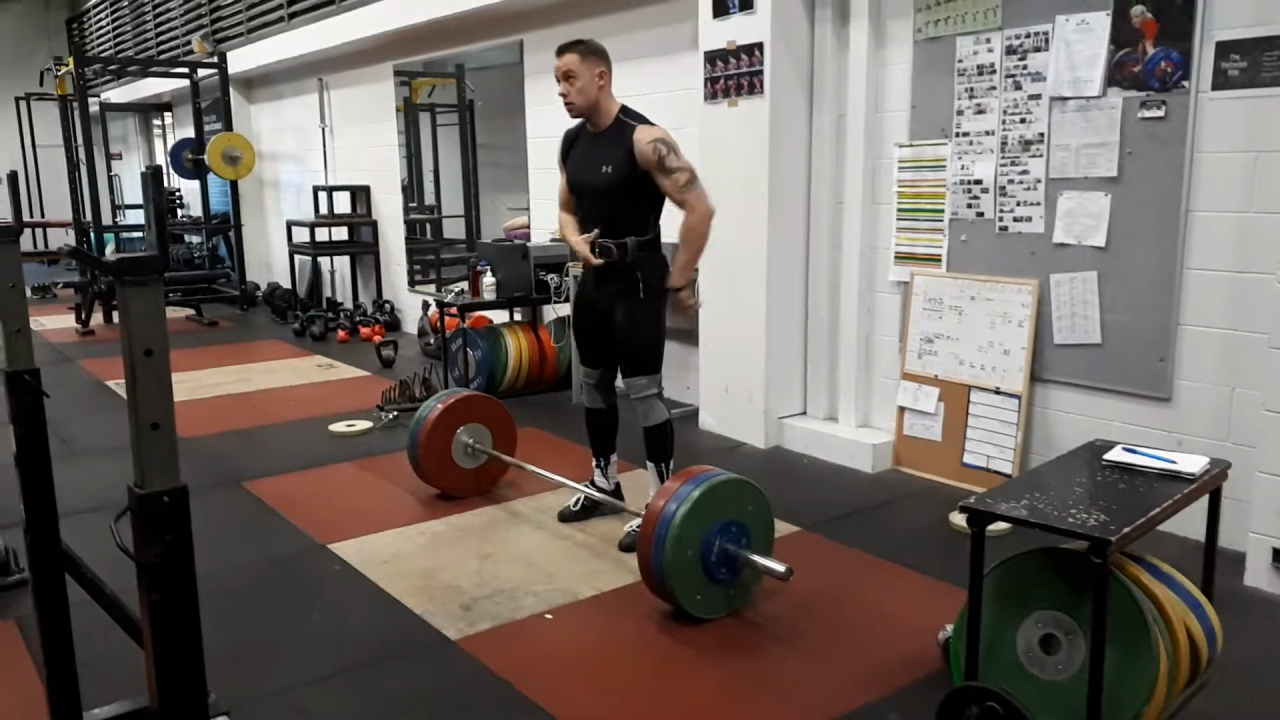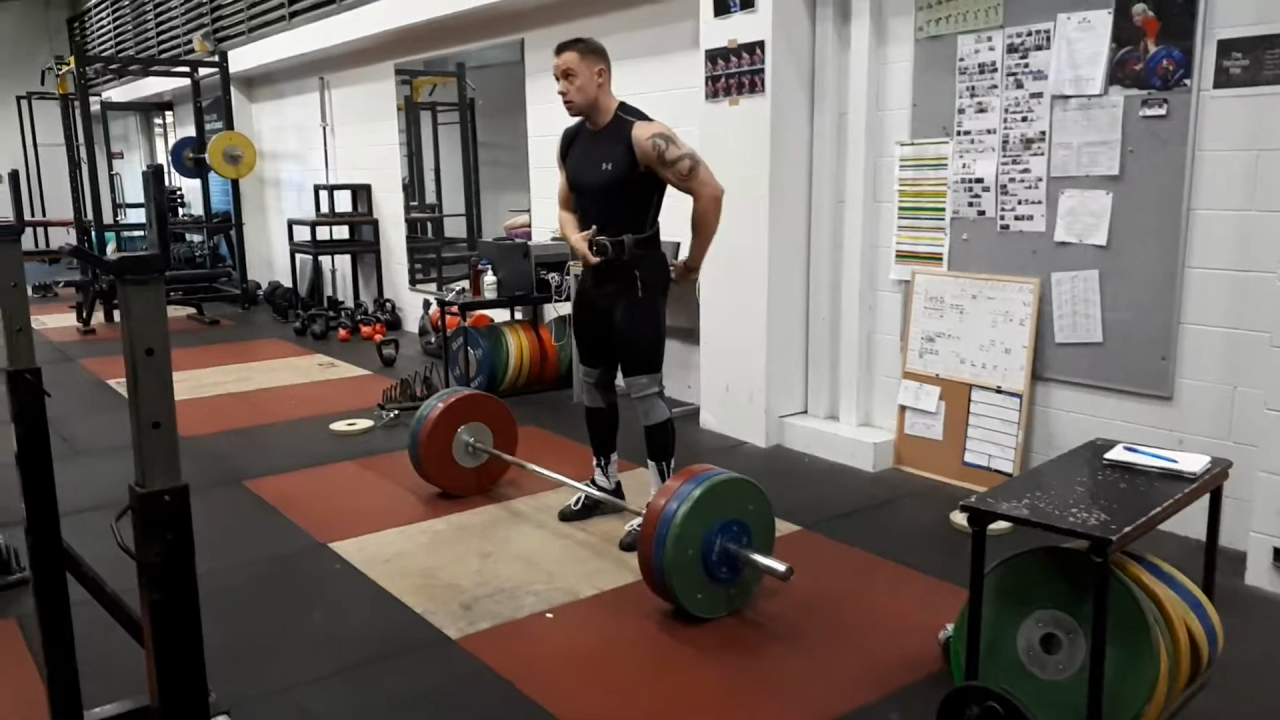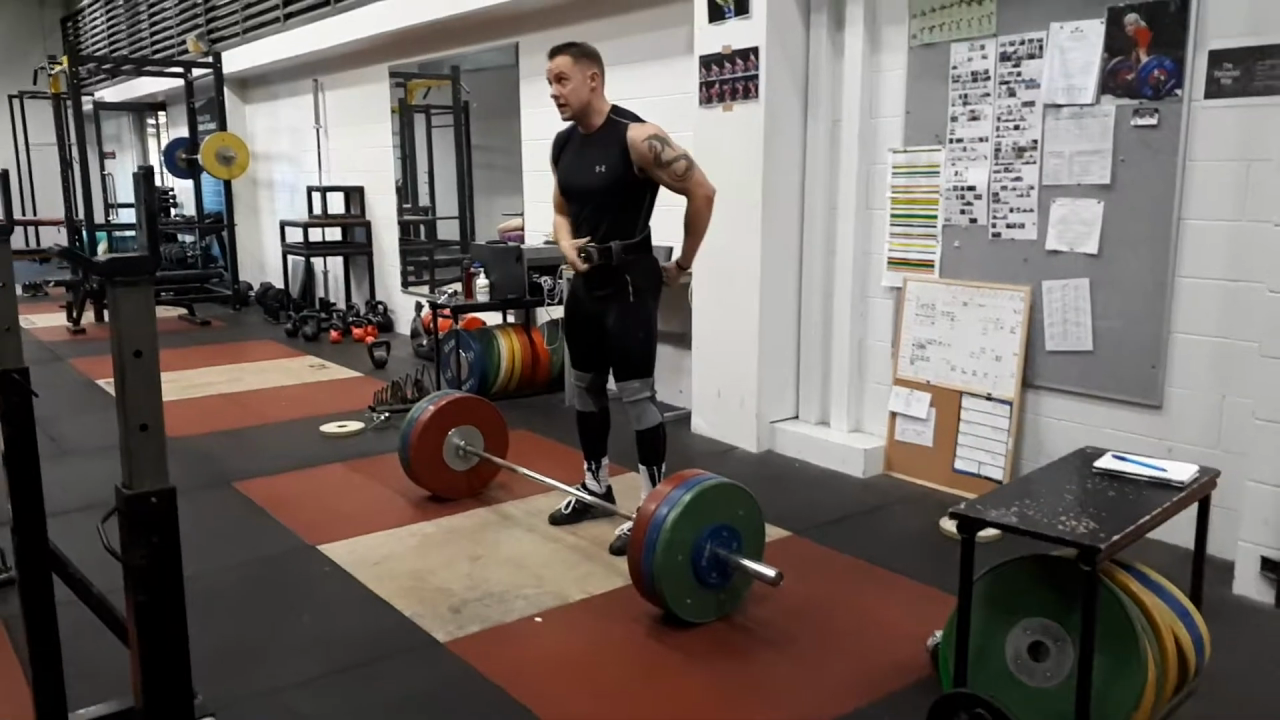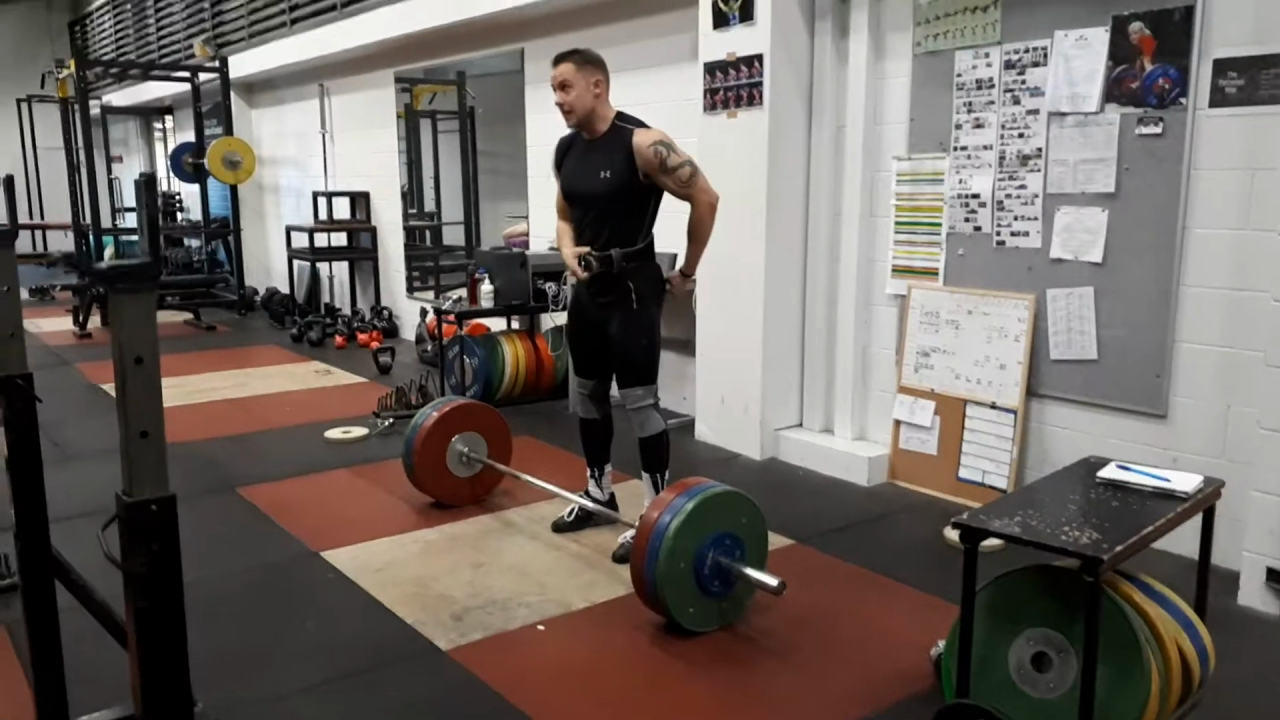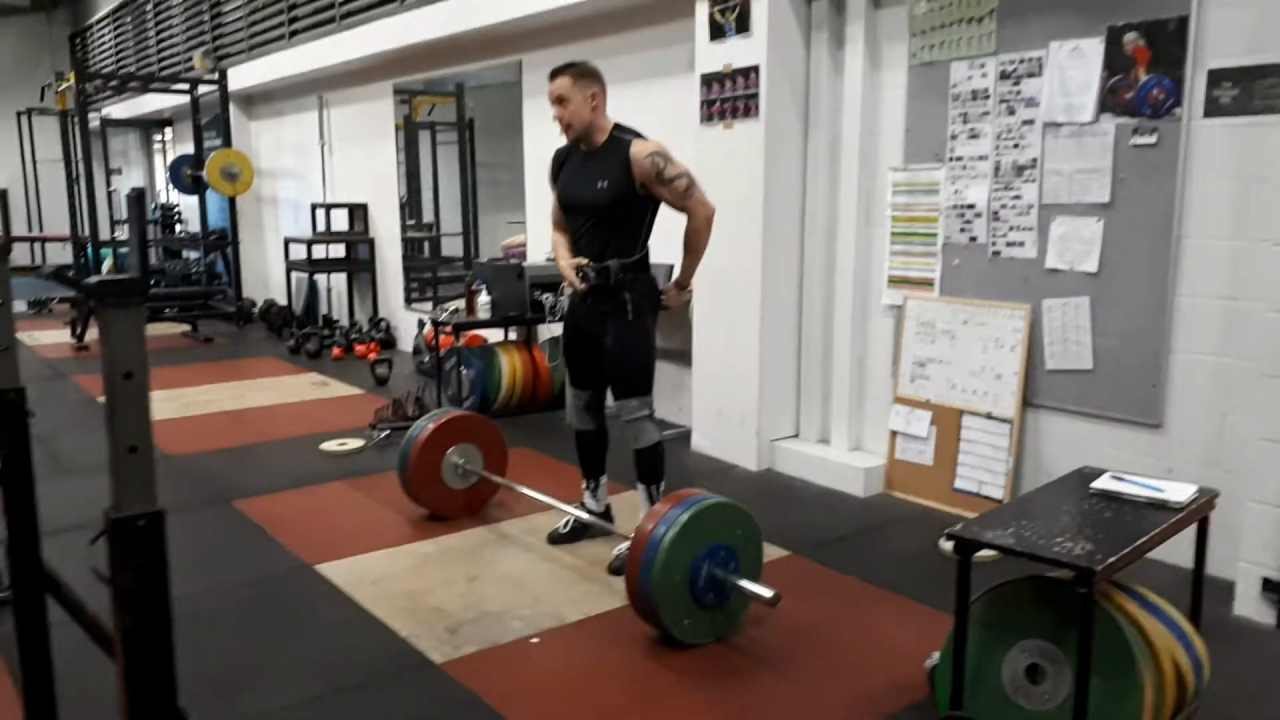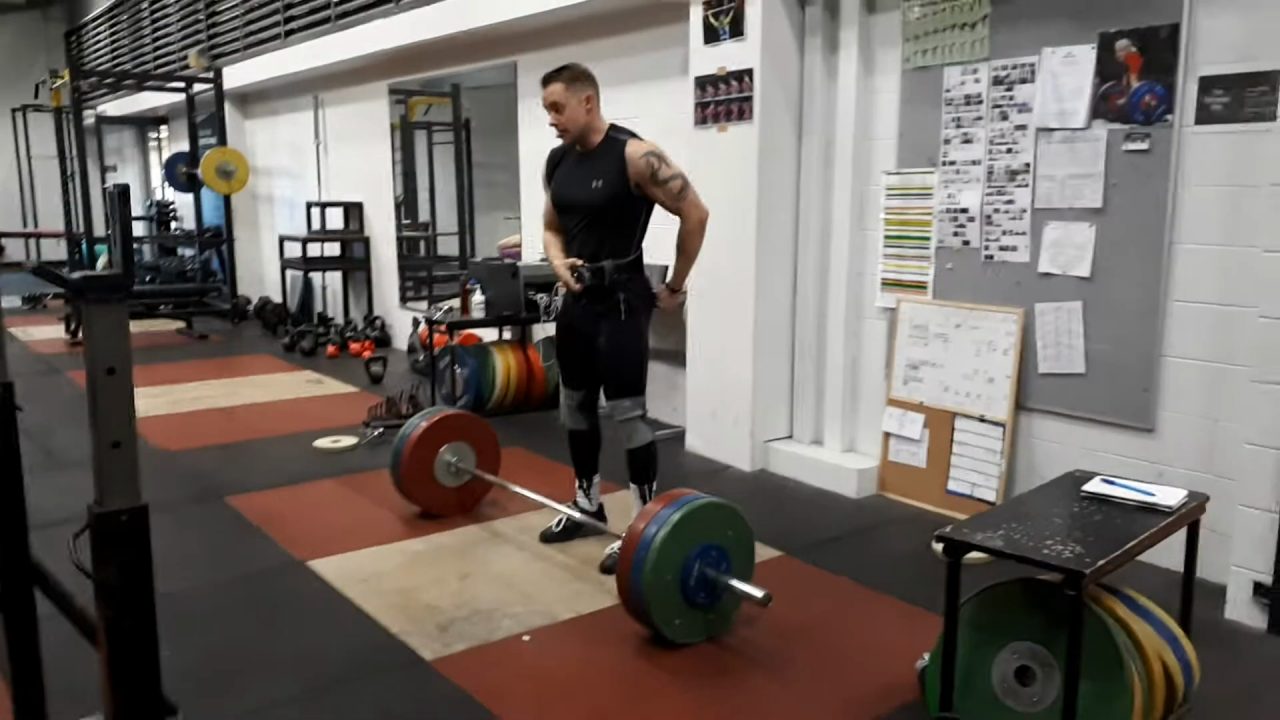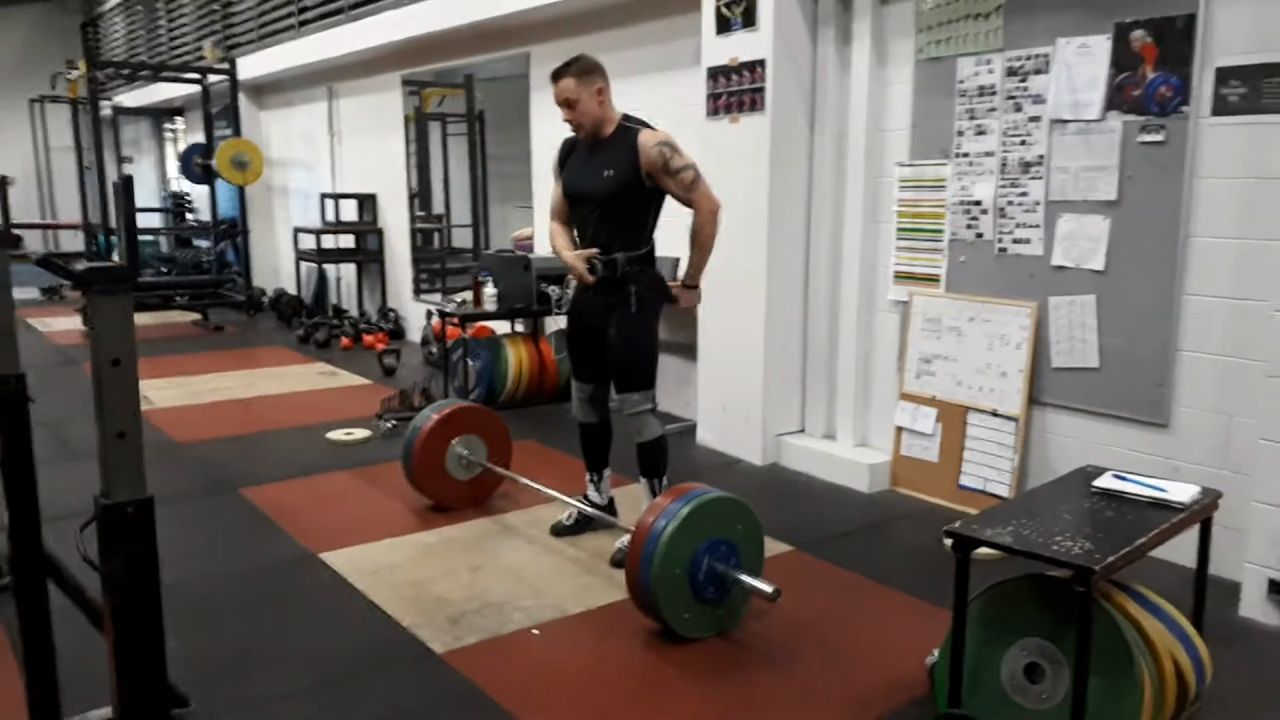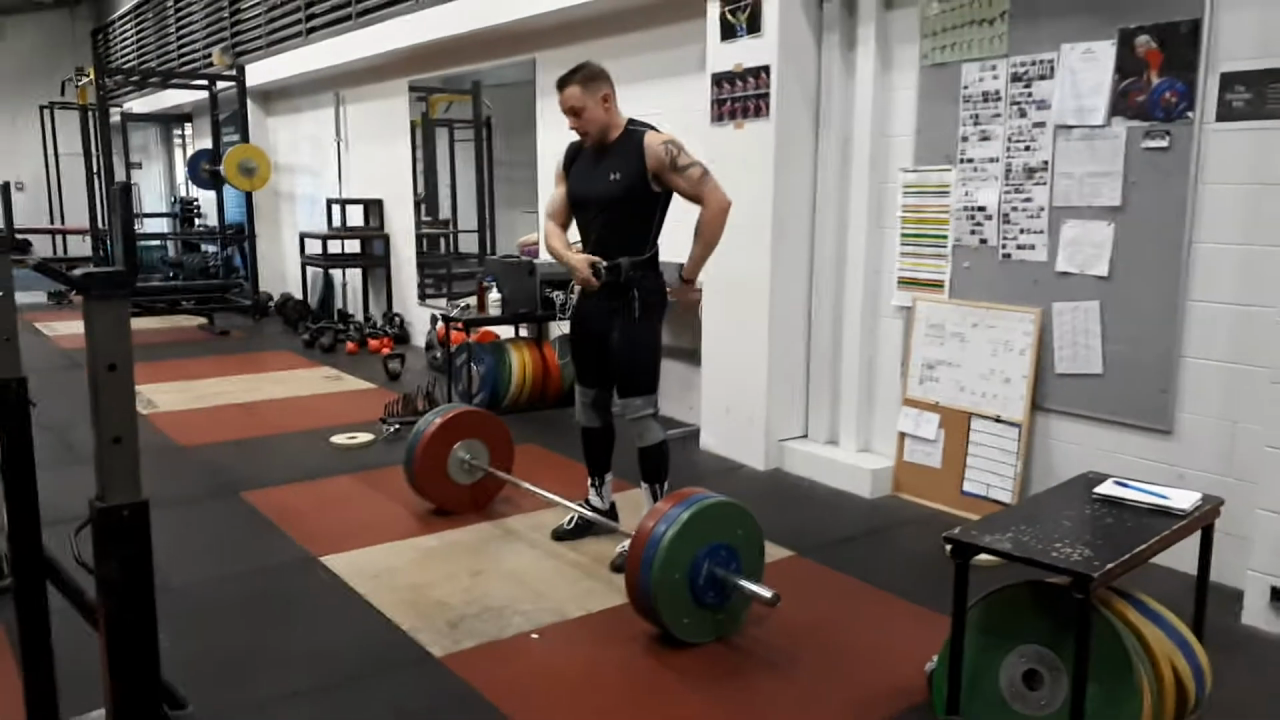
dt=0.1s
person 1, frame 1
left shoulder: (644, 139)
right shoulder: (572, 142)
left elbow: (699, 209)
left wrist: (680, 283)
right wrist: (577, 242)
left hip: (638, 279)
right hip: (593, 278)
left knee: (643, 390)
right knee: (593, 382)
right ankle: (604, 483)
person 1, frame 2
left shoulder: (643, 135)
right shoulder: (571, 141)
left elbow: (709, 191)
left wrist: (692, 264)
right wrist: (575, 237)
left hip: (637, 276)
right hip: (593, 276)
left knee: (644, 388)
right knee: (594, 382)
right ankle: (605, 482)
person 1, frame 3
left shoulder: (637, 137)
right shoulder: (563, 144)
left elbow: (702, 191)
left wrist: (683, 264)
right wrist: (566, 244)
left hip: (628, 281)
right hip: (585, 281)
left knee: (635, 393)
right knee: (585, 386)
right ankle: (595, 486)
person 1, frame 4
left shoulder: (641, 143)
right shoulder: (566, 149)
left elbow: (705, 198)
left wrist: (686, 272)
right wrist: (568, 250)
left hip: (632, 287)
right hip: (587, 287)
left knee: (639, 400)
right knee: (588, 393)
right ankle: (599, 494)
person 1, frame 5
left shoulder: (638, 154)
right shoulder: (563, 160)
left elbow: (701, 211)
left wrist: (681, 284)
right wrist: (565, 262)
left hip: (627, 298)
right hip: (583, 298)
left knee: (634, 412)
right knee: (583, 404)
right ankle: (594, 505)
person 1, frame 6
left shoulder: (635, 154)
right shoulder: (557, 161)
left elbow: (694, 214)
left wrist: (675, 286)
right wrist: (558, 262)
left hip: (620, 298)
right hip: (577, 298)
left knee: (626, 411)
right knee: (576, 404)
right ankle: (587, 504)
person 1, frame 7
left shoulder: (647, 144)
right shoulder: (569, 151)
left elbow: (706, 206)
right elbow: (559, 219)
left wrist: (690, 282)
right wrist: (569, 254)
left hip: (632, 290)
right hip: (588, 290)
left knee: (636, 405)
right knee: (587, 397)
right ankle: (598, 497)
person 1, frame 8
left shoulder: (652, 147)
right shoulder: (574, 156)
left elbow: (716, 202)
right elbow: (553, 225)
left wrist: (689, 275)
right wrist: (571, 259)
left hip: (635, 294)
right hip: (591, 295)
left knee: (638, 409)
right knee: (589, 401)
right ankle: (599, 502)
